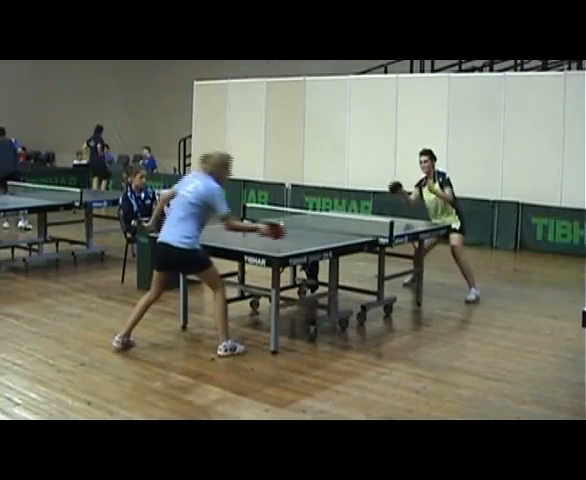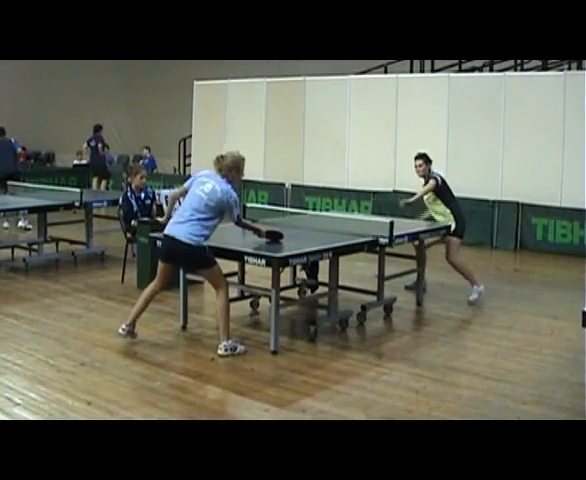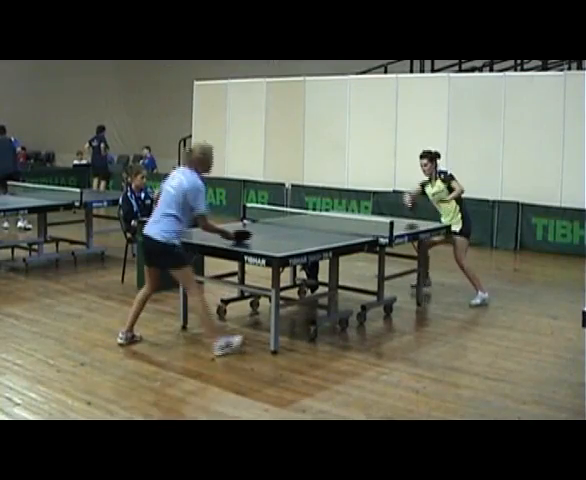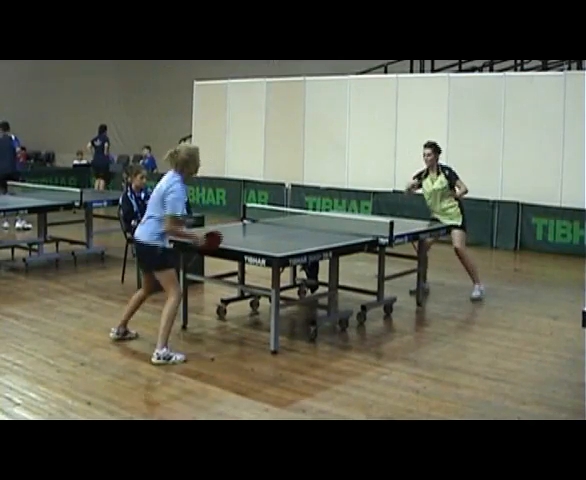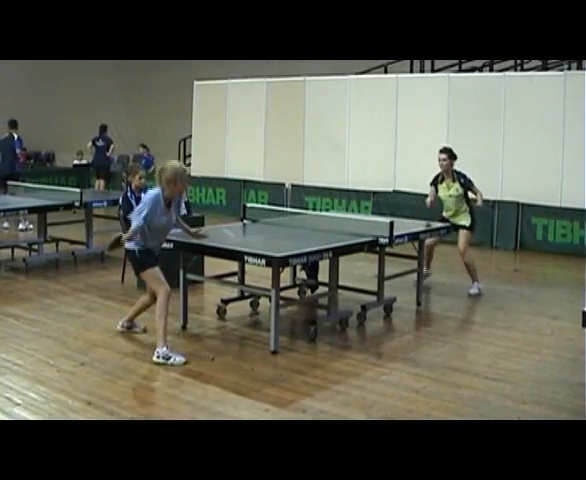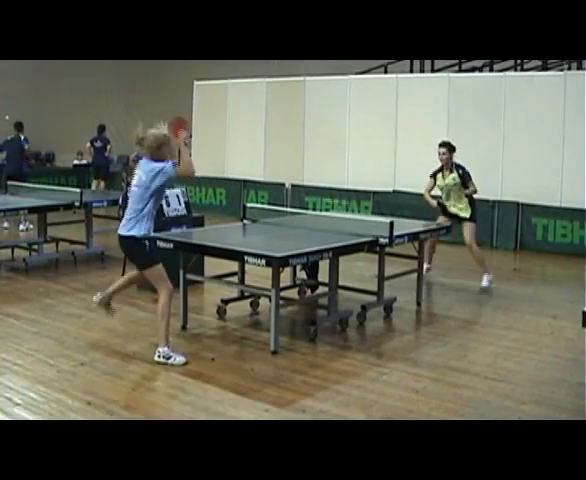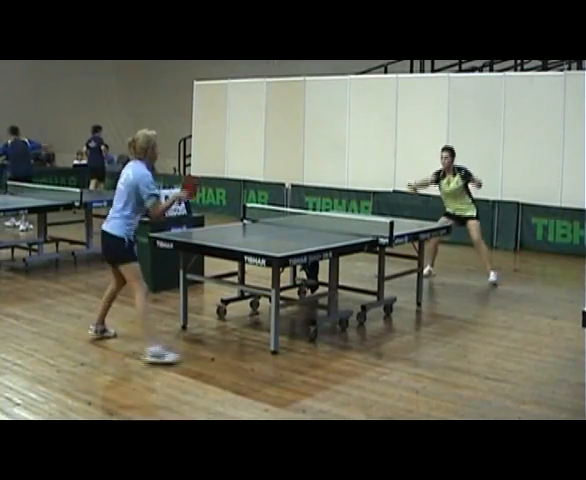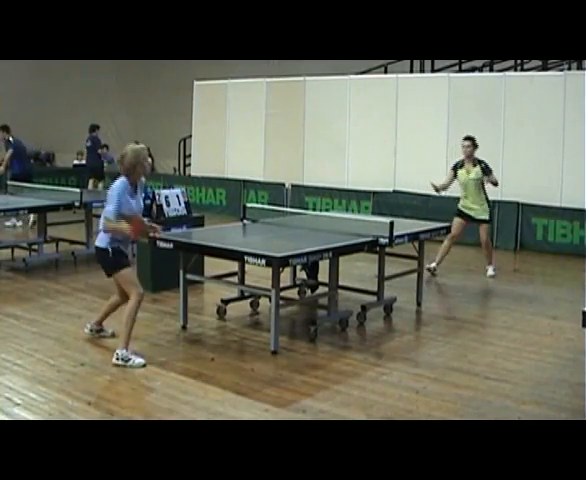
dt=0.3s
person 1, frame 1
left shoulder: (191, 178)
right shoulder: (214, 188)
left elbow: (164, 197)
right elbow: (229, 224)
left wrist: (153, 221)
right wrist: (257, 228)
left hip: (165, 243)
right hip: (186, 247)
left knee: (154, 292)
right knee: (219, 288)
left ankle: (123, 337)
right ankle: (225, 344)
person 1, frame 2
left shoulder: (202, 175)
right shoulder: (229, 194)
left elbow: (175, 195)
right elbow: (239, 222)
left wrist: (167, 217)
right wrist: (257, 229)
left hip: (170, 237)
right hip: (192, 245)
left knee: (158, 283)
right knee: (221, 287)
left ankle: (128, 325)
right ankle: (225, 343)
person 1, frame 3
left shoulder: (177, 172)
right shoulder: (196, 184)
left elbow: (157, 198)
right elbow: (204, 224)
right wrist: (224, 232)
left hip: (149, 236)
right hip: (167, 241)
left knee: (150, 287)
right knee: (194, 290)
left ankle: (126, 333)
right ankle: (219, 341)
person 1, frame 4
left shoulder: (172, 177)
right shoulder: (175, 187)
right elbow: (170, 227)
right wrist: (195, 238)
left hip: (143, 240)
right hip: (151, 243)
left knee: (147, 289)
right knee: (174, 295)
left ankle: (120, 329)
right ankle: (161, 351)
person 1, frame 5
left shoulder: (175, 198)
right shoulder: (151, 199)
right elbow: (134, 229)
left wrist: (190, 231)
right wrist: (127, 237)
left hip: (151, 249)
right hip: (138, 250)
left knee: (154, 294)
right knee: (164, 292)
left ankle: (126, 322)
right ankle: (162, 350)
person 1, frame 6
left shoulder: (144, 165)
right shoulder: (155, 168)
right elbow: (187, 171)
right wrist: (181, 144)
left hip: (126, 233)
right hip: (138, 237)
left knee: (141, 272)
right knee: (165, 289)
left ankle: (105, 296)
right ankle: (163, 350)
person 1, frame 7
left shoulder: (130, 167)
right shoulder: (143, 174)
right elbow: (156, 212)
right wrist: (177, 197)
left hip: (110, 232)
right hip: (120, 236)
left knee: (119, 282)
right knee: (140, 289)
left ankle: (98, 326)
right ankle: (152, 348)
person 1, frame 8
left shoulder: (140, 184)
right shoulder: (118, 189)
right elbow: (107, 226)
left wrist: (148, 226)
right wrist: (122, 228)
left hip: (120, 247)
right hip: (108, 248)
left knee: (124, 294)
right knee: (136, 294)
left ankle: (95, 326)
right ankle: (123, 352)
person 2, frame 1
left shoulder: (442, 176)
right shoulder: (422, 182)
left elbow: (450, 199)
right elbow: (412, 200)
left wrist: (434, 190)
right wrist: (402, 192)
left hip: (453, 220)
right hip: (436, 222)
left knee: (457, 253)
left ankle: (473, 290)
right ankle: (416, 277)
person 2, frame 2
left shoulder: (434, 176)
right shoulder: (428, 182)
left elbow: (430, 187)
left wrist: (411, 200)
left hip: (454, 221)
right hip: (443, 223)
left knee: (452, 258)
left ankle: (477, 286)
person 2, frame 3
left shoulder: (444, 175)
right shoulder: (427, 184)
left elbow: (460, 189)
right elbow: (411, 194)
left wrist: (447, 199)
right wrist: (408, 199)
left hip: (460, 221)
right hip: (446, 222)
left knee: (460, 260)
right knee: (423, 245)
left ankle: (482, 294)
right ankle: (425, 279)
person 2, frame 4
left shoulder: (446, 171)
right shoulder: (421, 175)
left elbow: (464, 189)
right elbow: (409, 190)
left wrist: (454, 195)
right wrist: (412, 186)
left hip: (454, 216)
right hip: (436, 217)
left knee: (459, 250)
left ankle: (478, 286)
right ankle: (423, 283)
person 2, frame 5
left shoulder: (461, 178)
right shoulder: (437, 179)
left elbow: (478, 193)
right elbow: (431, 198)
left wrist: (479, 202)
right wrist: (429, 201)
left hip: (465, 217)
right hip: (447, 217)
left knee: (462, 250)
right knee: (429, 243)
left ankle: (476, 284)
right ankle: (426, 270)
person 2, frame 6
left shoulder: (460, 170)
right shoulder: (436, 173)
left elbow: (474, 190)
right elbow: (426, 193)
left wrist: (462, 192)
right wrist: (432, 202)
left hip: (466, 209)
right hip: (450, 210)
left knee: (470, 243)
right knee: (432, 237)
left ankle: (486, 274)
right ankle: (427, 264)
person 2, frame 7
left shoulder: (462, 171)
right shoulder: (438, 174)
left elbow: (478, 183)
right elbow: (426, 181)
left wrist: (477, 183)
right wrist: (415, 185)
left hip: (469, 210)
right hip: (451, 212)
left knee: (477, 240)
right knee: (434, 237)
left ankle: (492, 272)
right ankle: (430, 267)
person 2, frame 8
left shoulder: (482, 165)
right shoulder: (457, 166)
left elbow: (495, 183)
right elbow: (447, 183)
left wrist: (491, 180)
right wrist: (439, 187)
left hip: (481, 208)
right hip: (464, 207)
left knee: (485, 241)
right knee: (451, 236)
left ankle: (490, 266)
right ankle: (435, 264)
